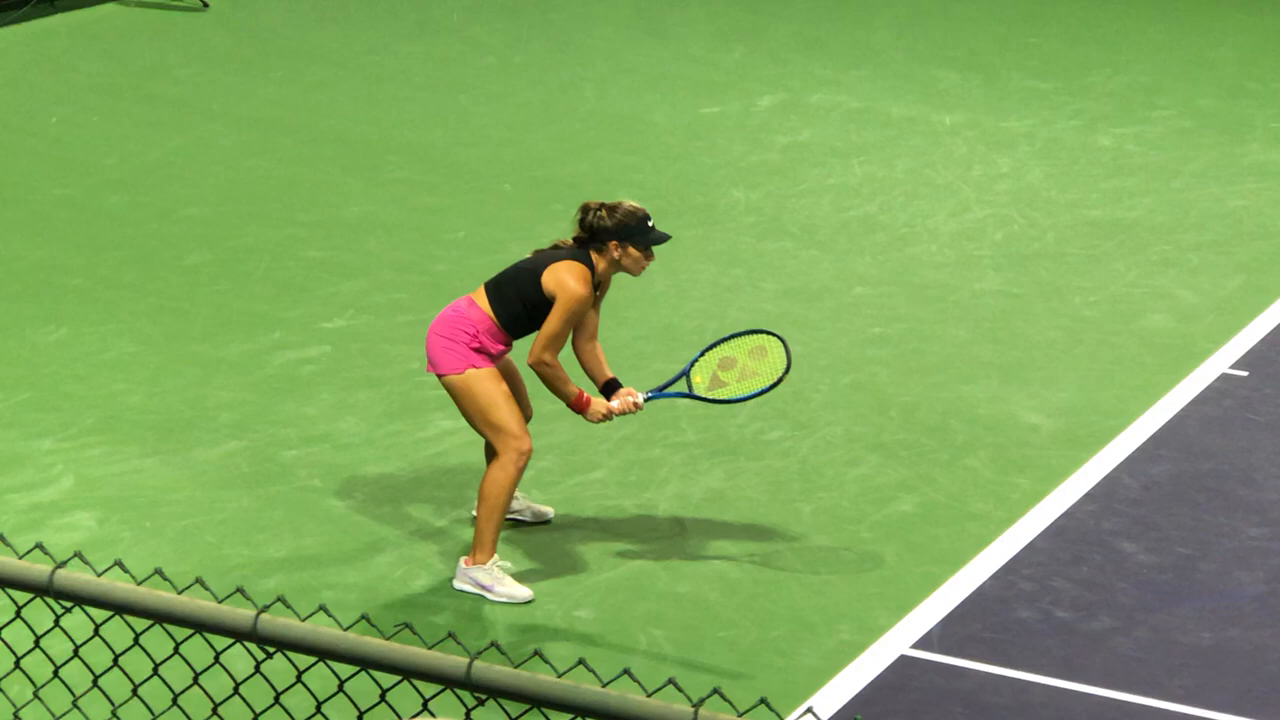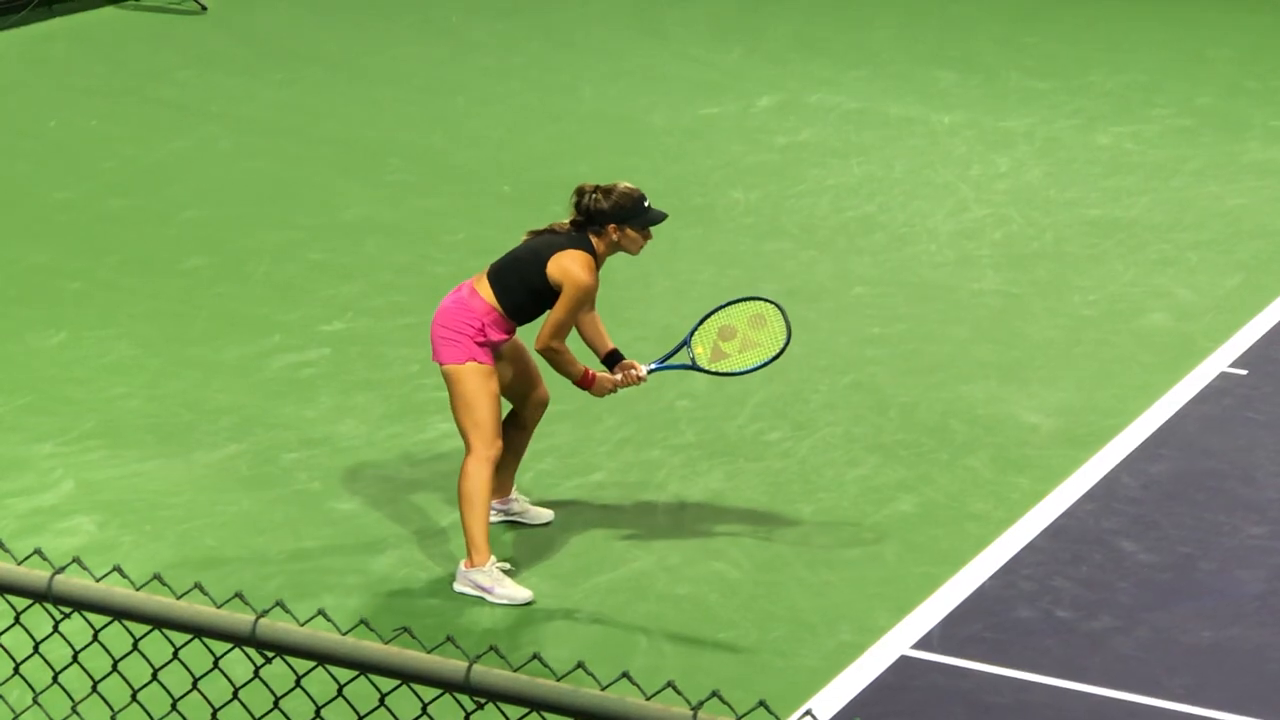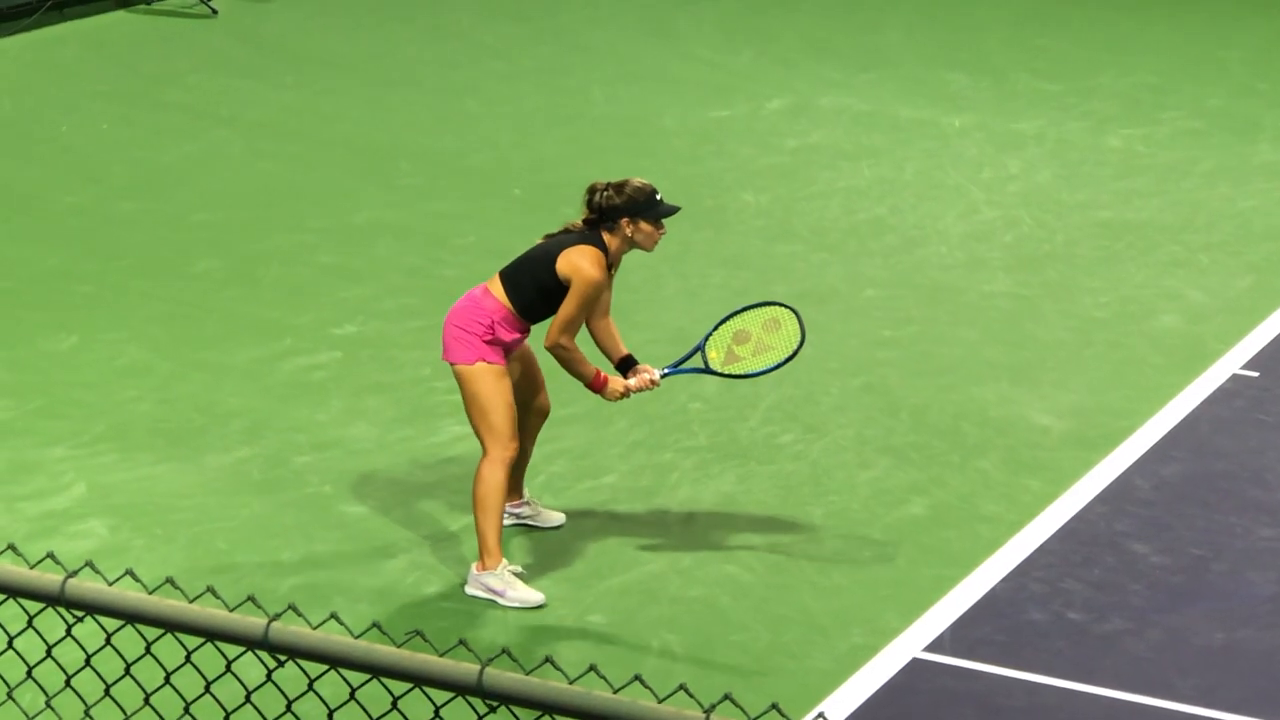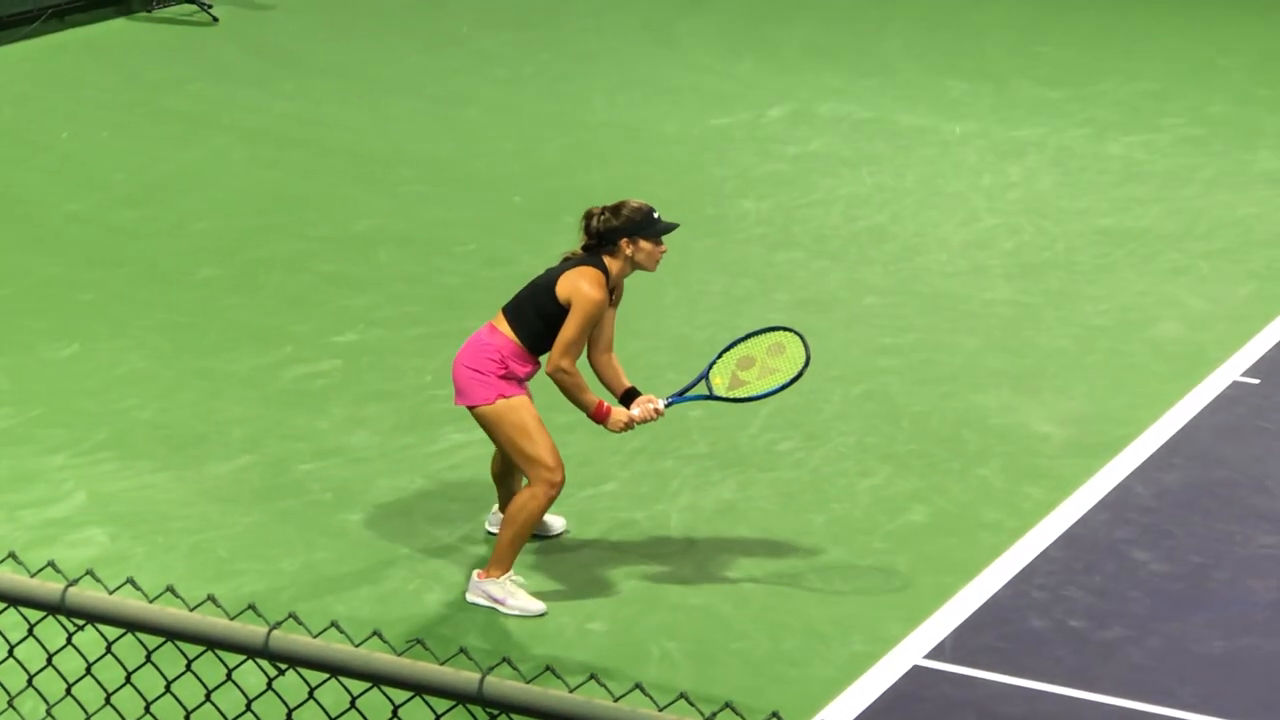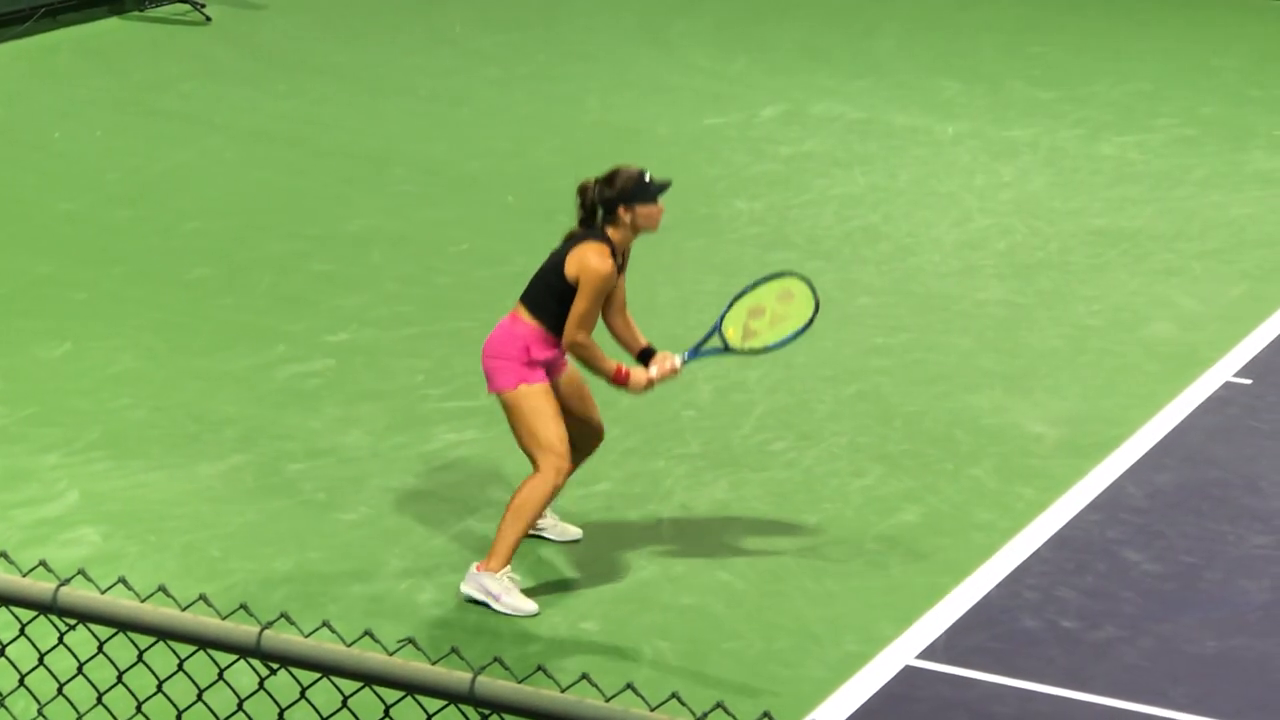
dt=0.5s
person 1, frame 1
left shoulder: (595, 271)
right shoulder: (575, 284)
left elbow: (586, 342)
right elbow: (541, 358)
left wrist: (612, 389)
right wrist: (582, 403)
left hip: (479, 339)
right hip: (459, 341)
left knee: (514, 419)
right knee: (516, 446)
left ankle: (497, 501)
right ankle: (476, 566)
person 1, frame 2
left shoulder: (585, 244)
right shoulder: (580, 271)
left elbow: (583, 311)
right elbow: (549, 344)
left wrist: (615, 361)
right wrist: (589, 380)
left hip: (485, 323)
right hip: (466, 331)
left knee: (534, 400)
right knee: (486, 446)
left ankle: (500, 498)
right ankle: (476, 567)
person 1, frame 3
left shoulder: (605, 249)
right shoulder: (590, 267)
left elbow: (599, 319)
right elbow: (558, 341)
left wrist: (629, 366)
right wrist: (601, 383)
left hip: (498, 328)
right hip: (477, 332)
left knee: (535, 411)
right knee: (504, 447)
left ankle: (512, 502)
right ankle: (488, 571)
person 1, frame 4
left shoulder: (610, 280)
right shoulder: (591, 289)
left elbow: (601, 353)
right elbow: (561, 367)
left wrist: (631, 398)
right wrist: (603, 412)
left hip: (500, 364)
right hip: (487, 369)
left knee: (516, 442)
right knee: (548, 476)
left ankle: (506, 514)
right ankle: (490, 580)
person 1, frame 5
left shoulder: (617, 244)
right shoulder: (599, 262)
left elbow: (616, 312)
right elbow: (577, 338)
left wrist: (648, 356)
right wrist: (623, 376)
left hip: (542, 352)
right hip: (516, 355)
left knee: (589, 434)
right knee: (555, 466)
left ankle: (533, 514)
right ankle: (488, 574)
